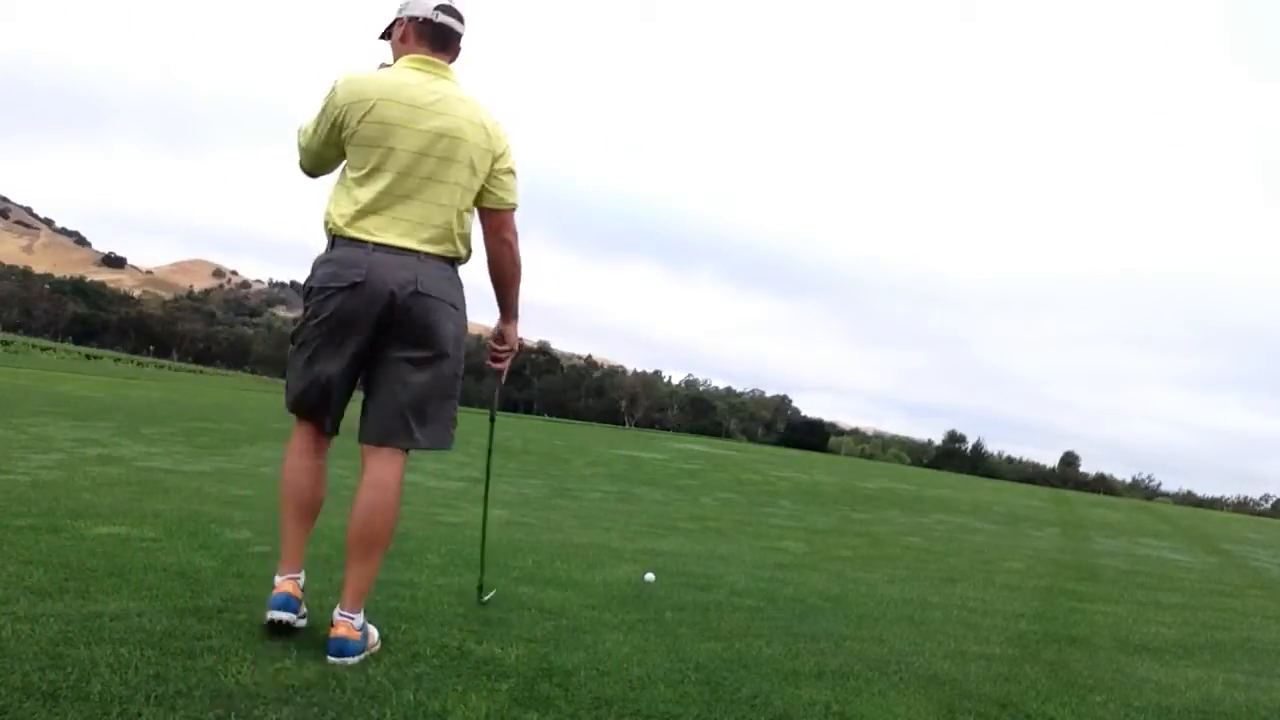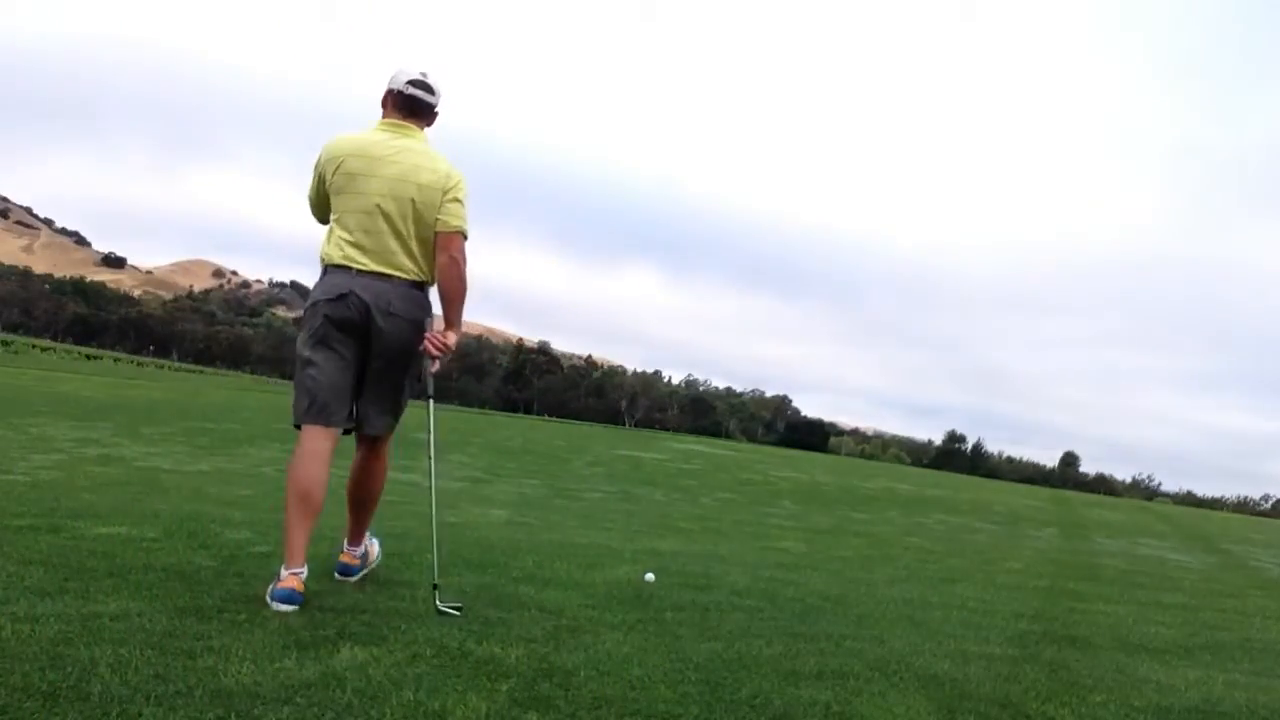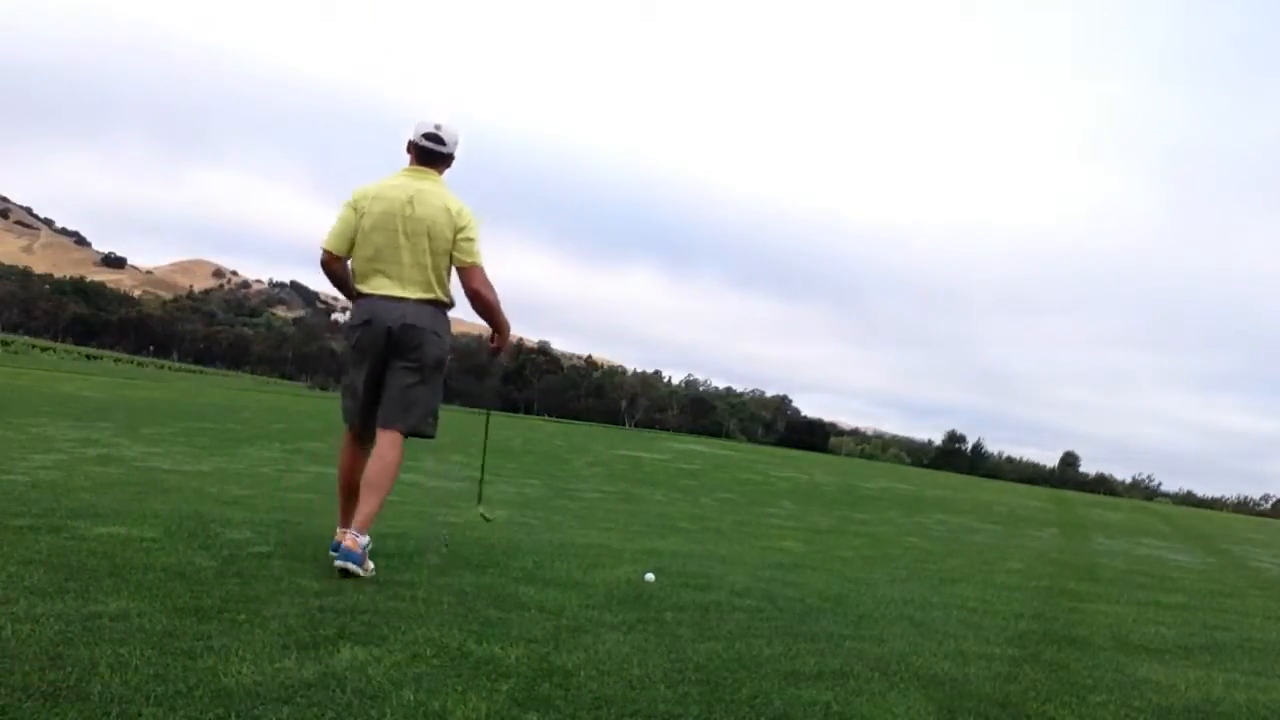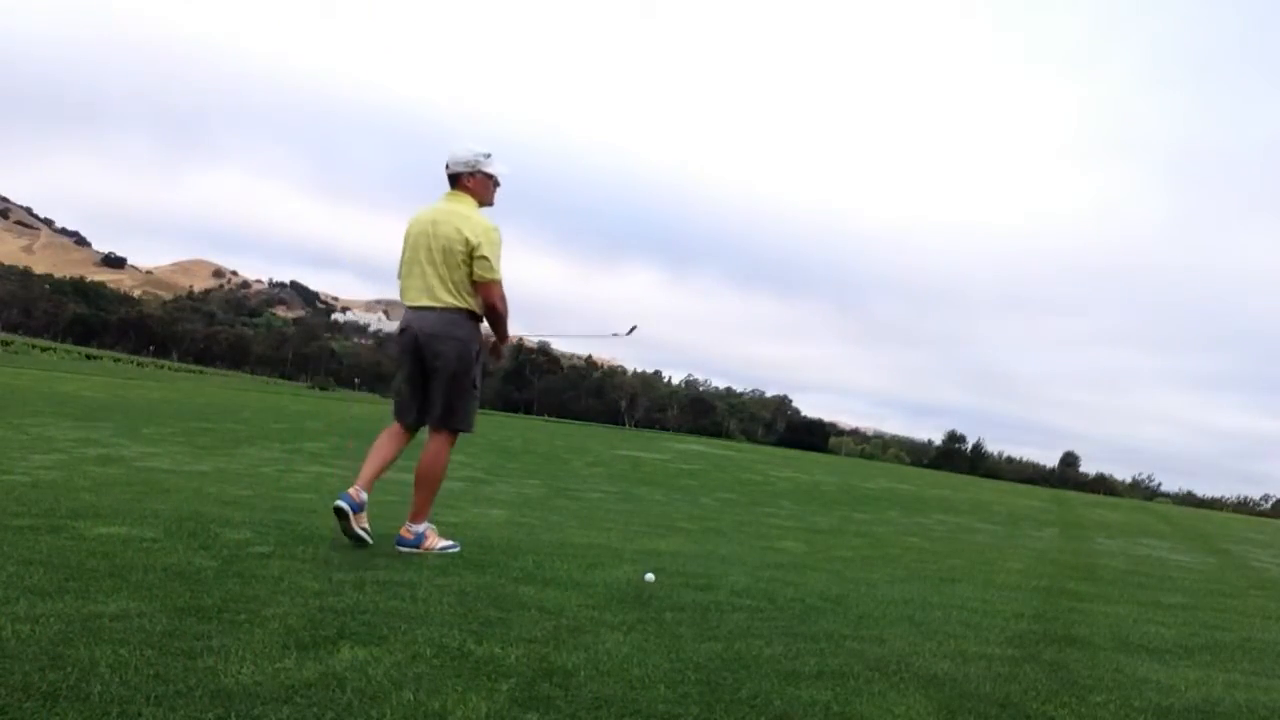
dt=0.7s
person 1, frame 1
left shoulder: (356, 89)
right shoulder: (485, 125)
left elbow: (312, 161)
right elbow: (502, 236)
right wrist: (508, 319)
left hip: (349, 268)
right hip: (432, 287)
left knee: (311, 425)
right knee: (385, 452)
left ankle: (289, 580)
right ankle: (348, 621)
person 1, frame 2
left shoulder: (339, 150)
right shoulder: (444, 172)
right elbow: (451, 255)
right wrist: (451, 325)
left hip: (338, 291)
right hip: (403, 304)
left knee: (318, 431)
right knee: (375, 435)
left ankle: (291, 573)
right ankle: (355, 548)
person 1, frame 3
left shoulder: (366, 196)
right shoulder: (455, 210)
left elbow: (331, 259)
right elbow: (475, 284)
right wrist: (502, 327)
left hip: (370, 315)
right hip: (424, 323)
left knee: (359, 431)
right knee: (392, 436)
left ankle: (346, 532)
right ankle: (355, 539)
person 1, frame 4
left shoulder: (419, 219)
right shoulder: (481, 226)
right elbow: (492, 297)
right wrist: (501, 337)
left hip: (413, 323)
right hip: (455, 329)
left knee: (405, 421)
right knee: (444, 431)
left ankle: (356, 493)
right ankle: (415, 528)
